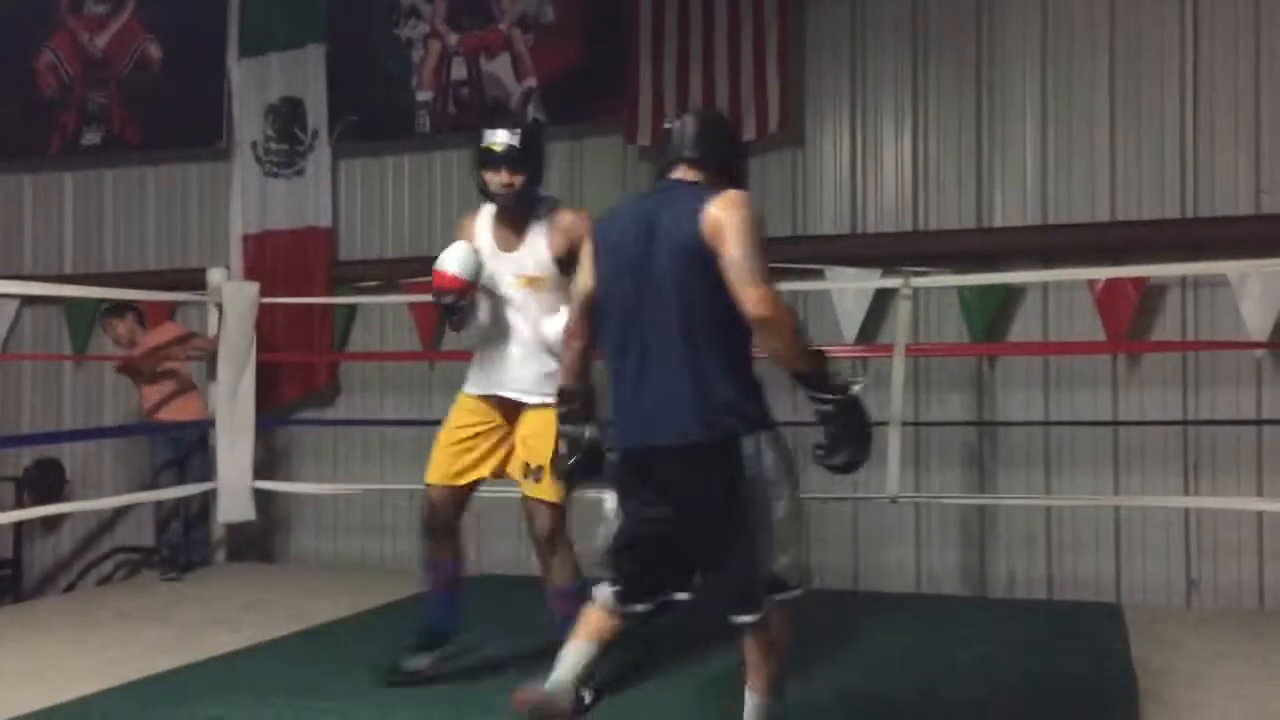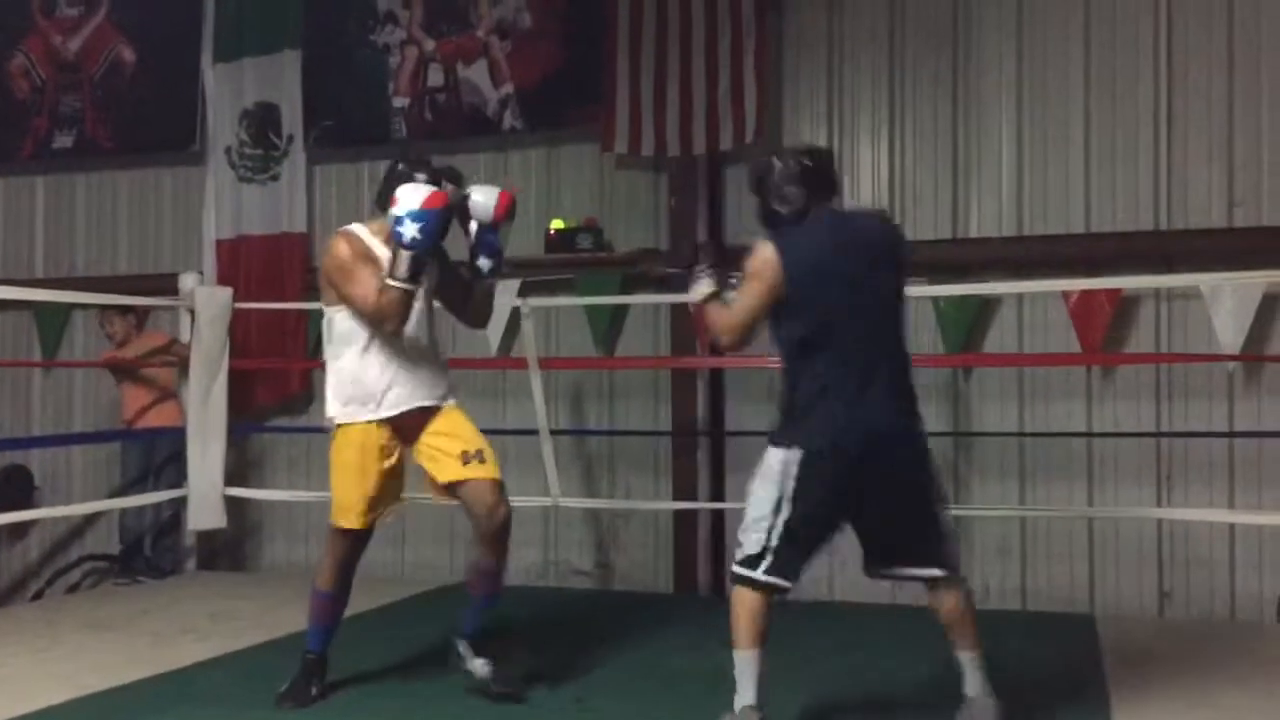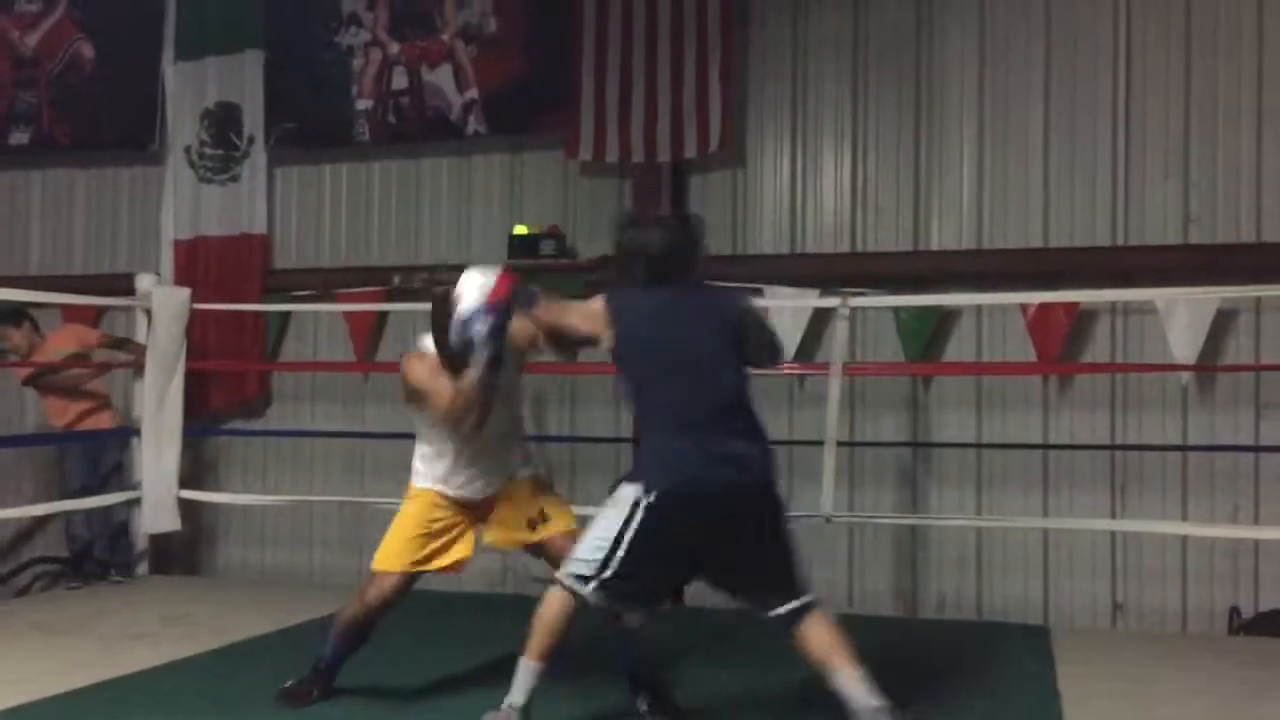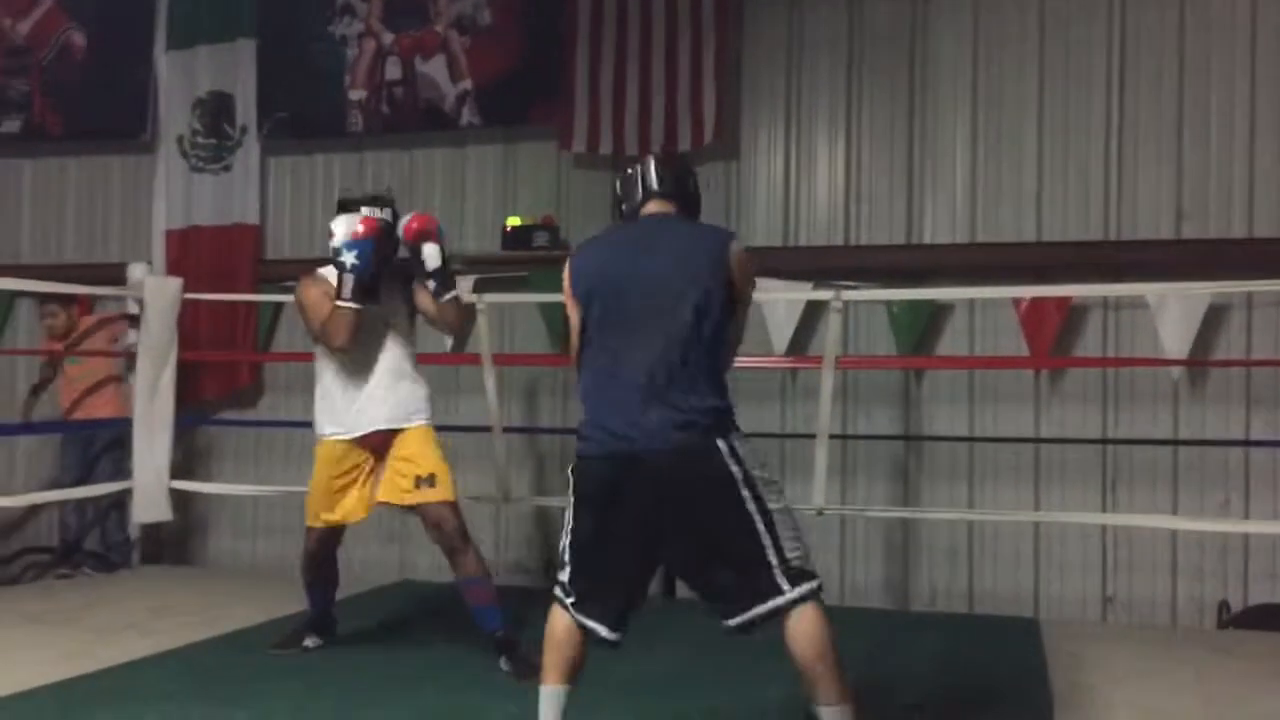
dt=0.7s
person 1, frame 1
left shoulder: (608, 226)
right shoulder: (724, 206)
left elbow: (576, 329)
right elbow: (760, 307)
left wrist: (572, 415)
right wrist: (828, 390)
left hip: (637, 436)
right hip: (716, 430)
left knee: (626, 582)
right knee: (758, 590)
person 1, frame 2
left shoulder: (774, 253)
right shoulder: (883, 233)
left elbow: (728, 334)
left wrist: (704, 291)
left hip: (814, 437)
right hip: (893, 431)
left knee: (752, 569)
right knee: (934, 566)
person 1, frame 3
left shoulder: (614, 308)
right shoulder: (726, 305)
left elbow: (550, 316)
right elbow: (768, 354)
left hip: (670, 487)
right hip: (747, 480)
left knee: (571, 581)
right knee: (795, 609)
person 1, frame 4
left shoulder: (584, 260)
right shoulder: (726, 250)
left hip: (605, 450)
right hip: (697, 449)
left knee: (575, 599)
right knee: (792, 593)
person 2, frame 1
left shoulder: (567, 226)
right shoulder: (472, 226)
right elbow: (461, 320)
right wrist: (451, 299)
left hip: (547, 399)
right hip: (484, 392)
left knee: (546, 530)
right knee: (438, 509)
right ankle: (436, 635)
person 2, frame 2
left shoulder: (426, 251)
right shoulder: (346, 246)
left elbow: (475, 315)
right elbow: (388, 317)
left wrist: (486, 249)
right wrist: (410, 250)
left hip: (432, 405)
right hip: (362, 415)
left knee: (493, 511)
right knee: (345, 544)
left ankle: (473, 641)
right ankle: (312, 666)
person 2, frame 3
left shoulder: (508, 339)
right shoulder: (420, 365)
right elbow: (464, 413)
right wrist: (484, 348)
left hip: (509, 481)
right hip: (440, 492)
right knee: (379, 594)
right ankle: (321, 674)
person 2, frame 4
left shoulder: (401, 278)
right shoulder: (315, 287)
left elbow: (458, 324)
right elbow: (339, 340)
left wrist: (434, 266)
right wrist: (352, 272)
left hip: (408, 424)
right hip: (343, 434)
left knee: (450, 529)
right knee: (317, 543)
left ankle: (502, 642)
right ankle: (320, 625)
person 3, frame 1
left shoulder: (168, 332)
right shoulder: (127, 360)
left elbow: (209, 346)
right elbow: (145, 374)
right wrist: (165, 356)
left hip: (193, 423)
right hip: (162, 428)
left knee: (196, 493)
left ankle: (198, 557)
right ankle: (172, 560)
person 3, frame 2
left shoulder: (156, 339)
right shoulder: (113, 357)
left elbow: (188, 355)
right elbow: (129, 367)
right wrist: (150, 359)
left hip: (169, 429)
right hip: (136, 433)
left knee: (166, 497)
right knee: (132, 496)
left ankle: (162, 562)
right ankle: (131, 563)
person 3, frame 3
left shoulder: (70, 334)
right shoulder: (28, 369)
left elbow: (114, 342)
right elbow: (60, 383)
left wrist: (143, 352)
right wrist: (97, 371)
left hip: (105, 428)
right hip: (72, 437)
left knee: (113, 496)
right knee: (78, 500)
left ankle: (120, 563)
right ankle: (82, 567)
person 3, frame 4
left shoulder: (104, 325)
right shoulder: (55, 342)
right elbow: (47, 372)
right wrist: (32, 396)
left hip: (110, 421)
right hip: (75, 423)
right knee: (72, 488)
left ankle: (116, 555)
right ankle: (70, 556)
